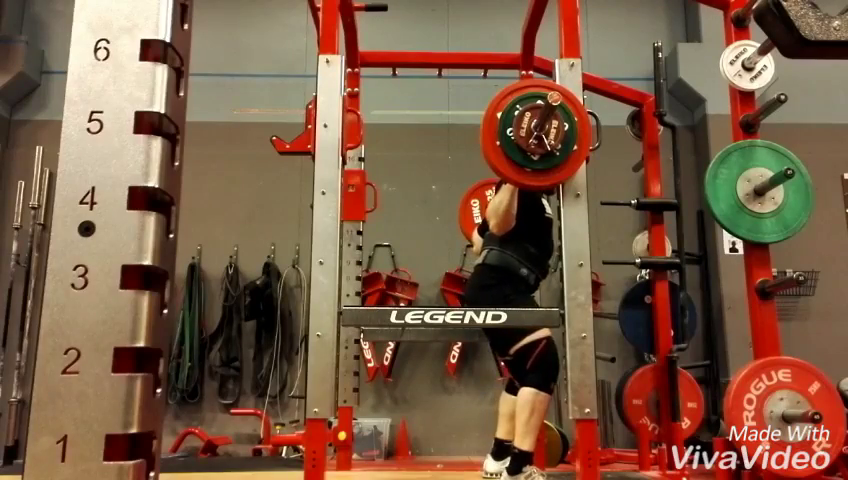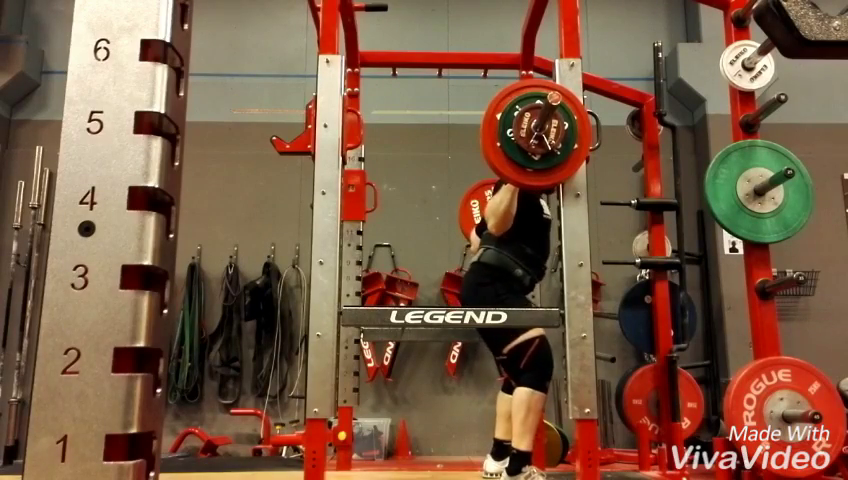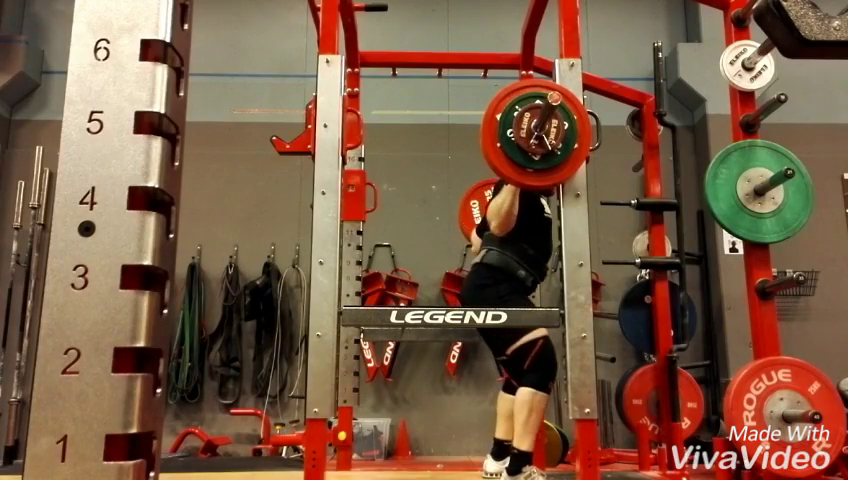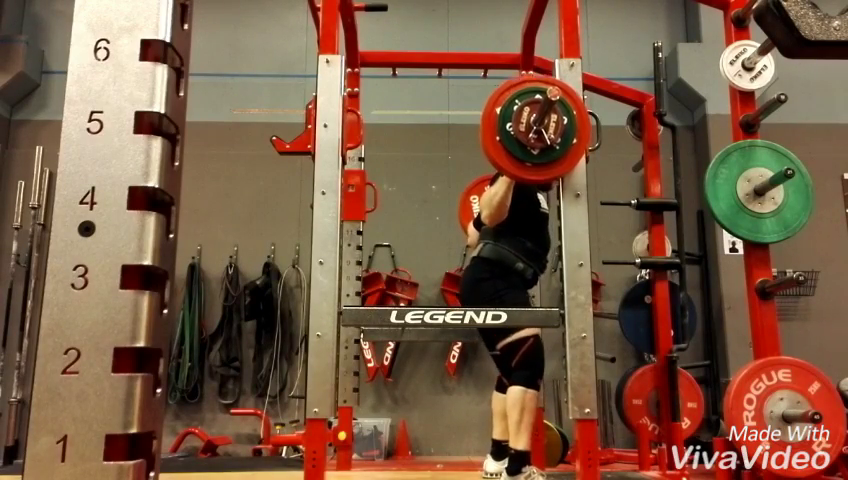
dt=0.7s
person 1, frame 1
left shoulder: (528, 195)
right shoulder: (524, 187)
left elbow: (478, 240)
right elbow: (498, 224)
right wrist: (512, 179)
left hip: (499, 289)
right hip: (497, 288)
left knee: (525, 372)
right knee: (543, 364)
person 1, frame 2
left shoulder: (528, 195)
right shoulder: (522, 187)
left elbow: (478, 237)
right elbow: (497, 224)
right wrist: (514, 180)
left hip: (493, 288)
right hip: (490, 287)
left knee: (520, 370)
right knee: (536, 364)
person 1, frame 3
left shoulder: (528, 195)
right shoulder: (524, 190)
left elbow: (478, 237)
right elbow: (500, 225)
left hip: (493, 289)
right hip: (493, 288)
left knee: (521, 372)
right knee: (540, 365)
person 1, frame 4
left shoulder: (525, 190)
right shoulder: (521, 184)
left elbow: (473, 237)
right elbow: (491, 214)
right wrist: (509, 172)
left hip: (492, 284)
right hip: (493, 283)
left knee: (512, 368)
right knee: (527, 365)
